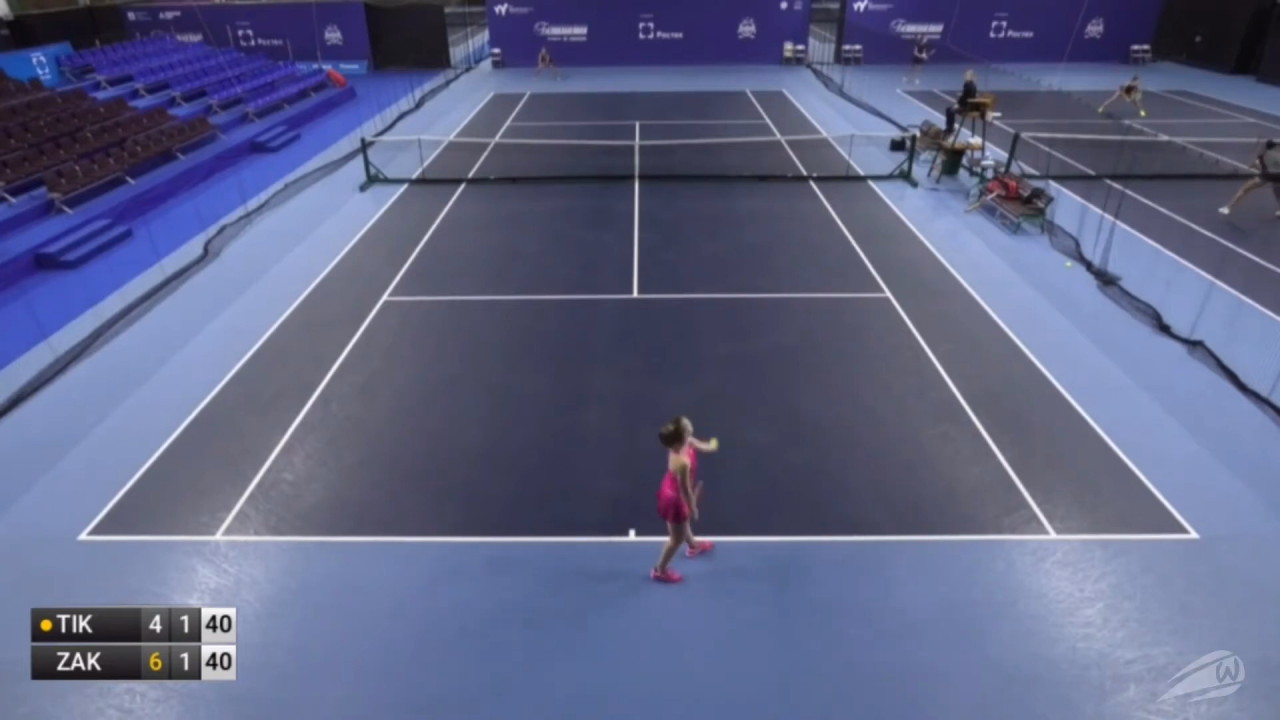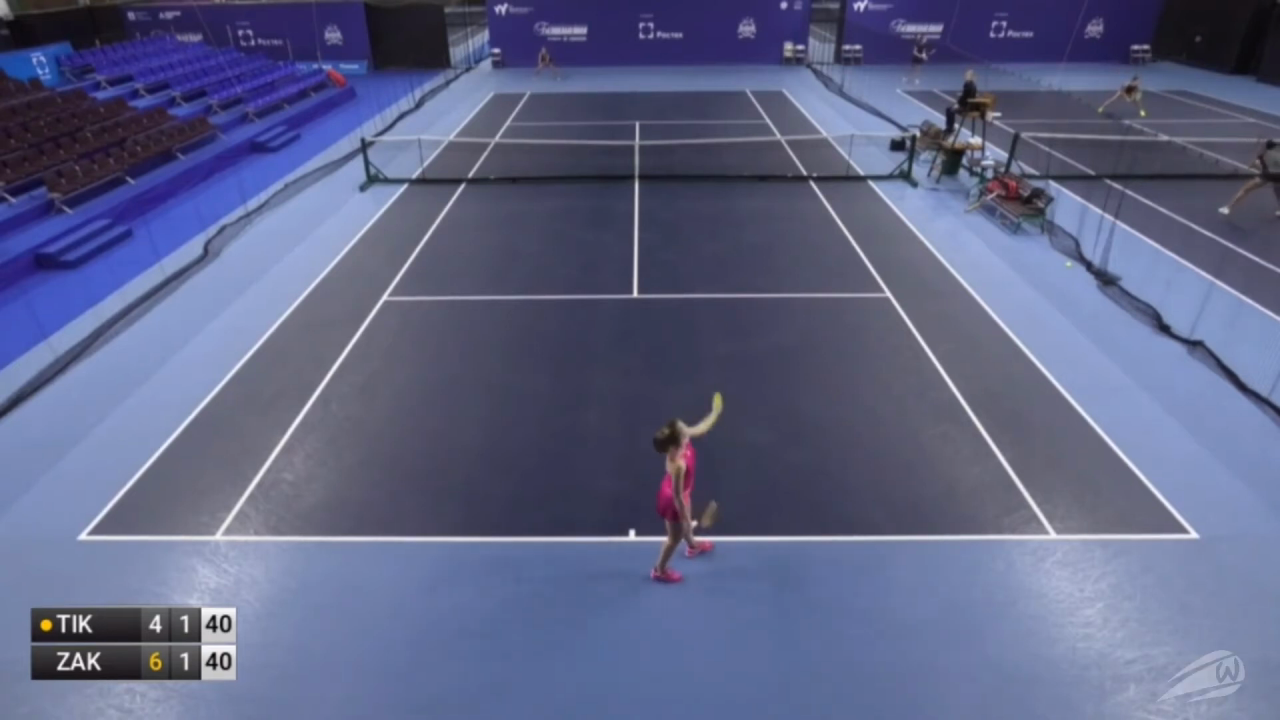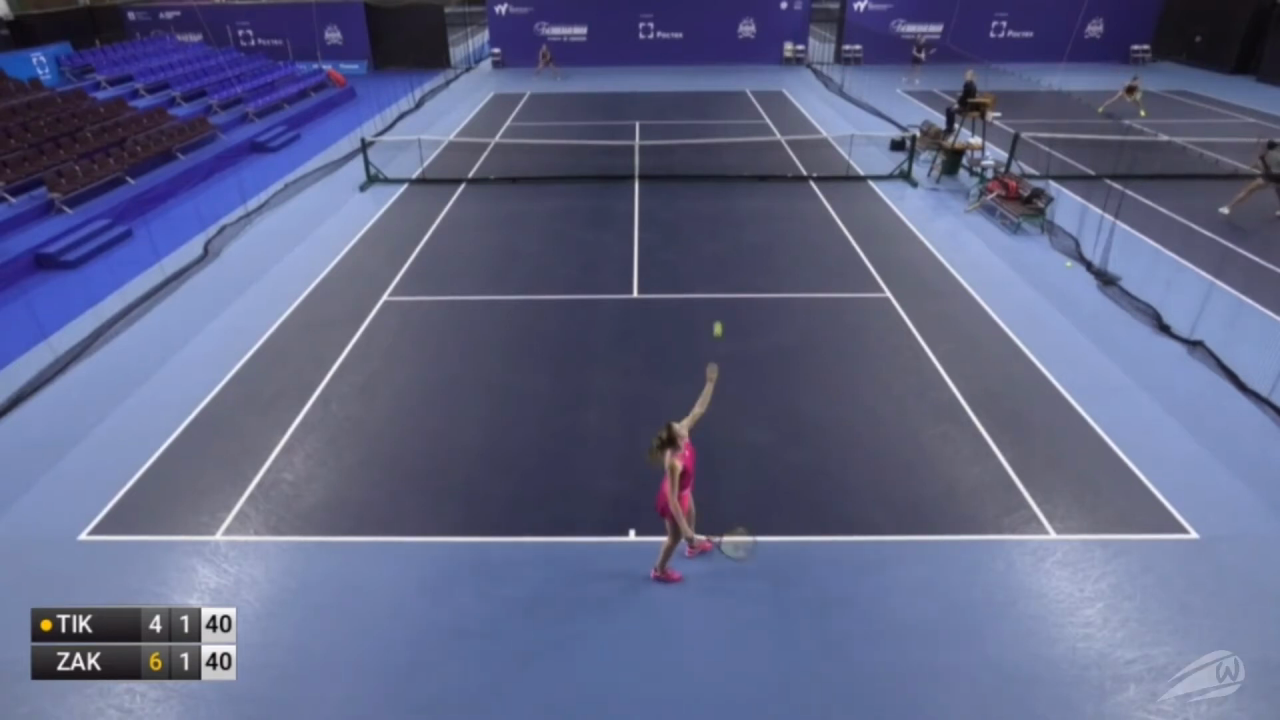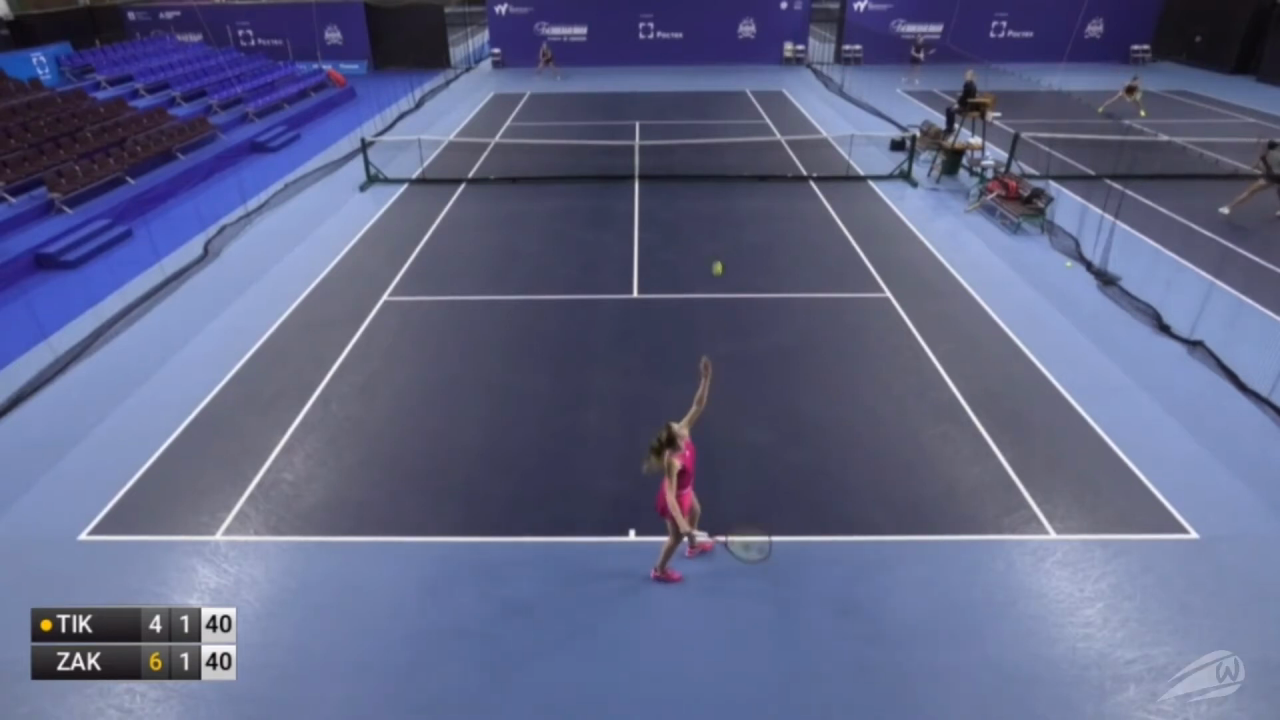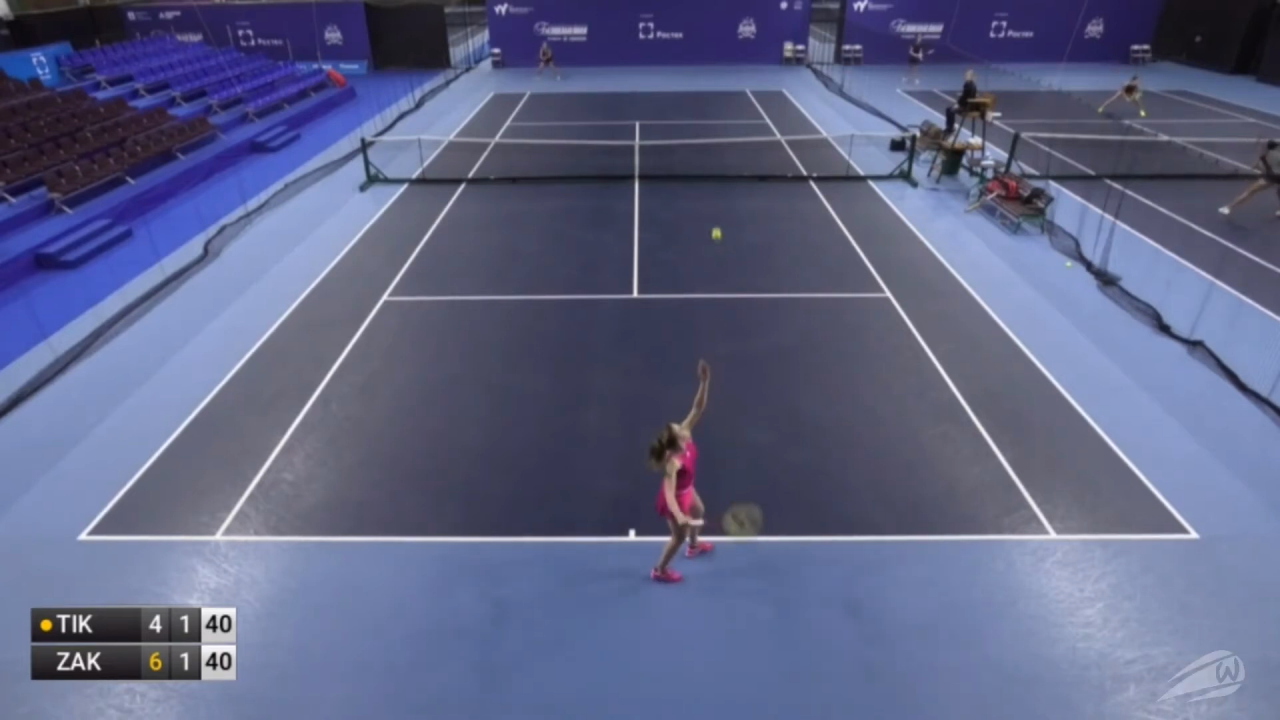
dt=0.1s
person 1, frame 1
left shoulder: (683, 442)
right shoulder: (681, 462)
left elbow: (697, 444)
right elbow: (685, 493)
left wrist: (709, 446)
right wrist: (694, 510)
left hip: (672, 489)
right hip: (674, 499)
left knee: (685, 520)
right knee: (677, 537)
left ankle: (693, 544)
right ankle: (659, 571)
person 1, frame 2
left shoulder: (682, 439)
right shoulder: (677, 465)
left elbow: (700, 429)
right elbow: (678, 498)
left wrist: (715, 412)
right wrist: (685, 522)
left hip: (678, 493)
right hip: (672, 500)
left knee: (687, 521)
right knee: (675, 536)
left ankle: (693, 545)
right ankle: (659, 571)
person 1, frame 3
left shoulder: (682, 433)
right shoulder: (674, 463)
left elbow: (699, 409)
right elbow: (673, 498)
left wrist: (710, 383)
right wrist: (683, 527)
left hip: (683, 491)
right hip: (675, 499)
left knee: (690, 516)
right knee: (676, 536)
left ankle: (693, 545)
right ankle: (660, 571)
person 1, frame 4
left shoulder: (684, 433)
right shoulder: (672, 462)
left elbow: (698, 407)
right elbow: (671, 496)
left wrist: (705, 378)
right wrist: (682, 525)
left hip: (685, 490)
right hip: (677, 497)
left knee: (695, 512)
right knee: (677, 536)
left ankle: (693, 545)
right ankle: (660, 570)
person 1, frame 5
left shoulder: (685, 434)
right shoulder: (673, 463)
left elbow: (698, 408)
right elbow: (669, 495)
left wrist: (705, 380)
right wrist: (679, 517)
left hip: (686, 490)
right hip: (677, 498)
left knee: (699, 512)
right knee: (679, 537)
left ankle: (694, 545)
right ankle: (659, 570)
